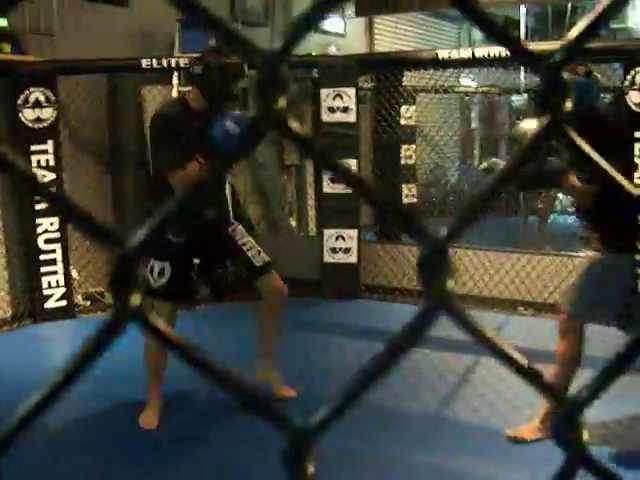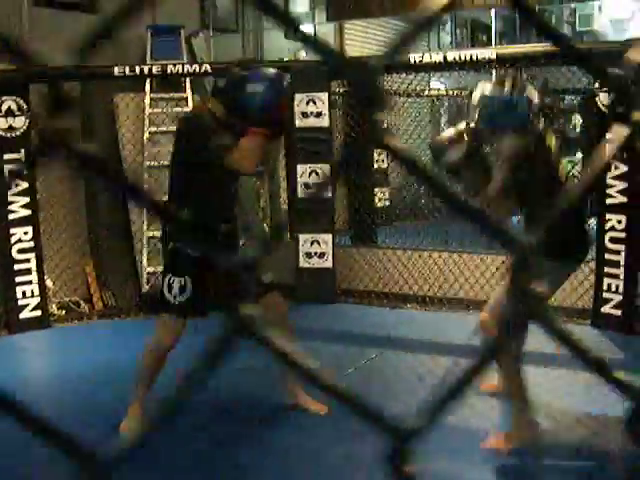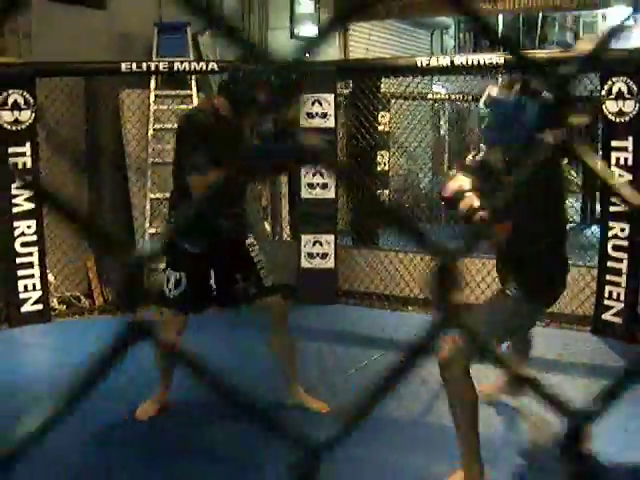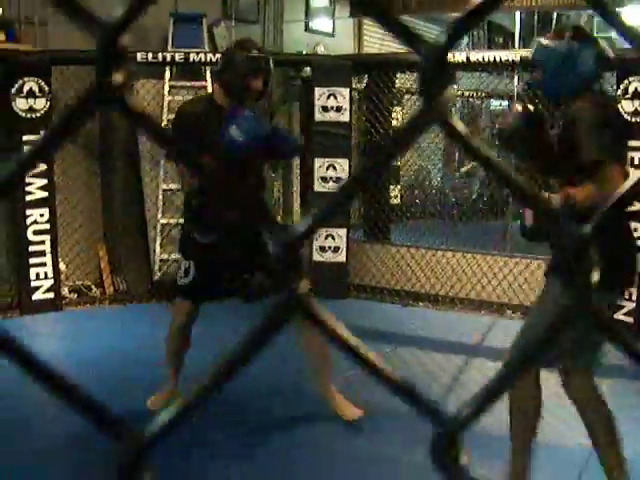
dt=0.3s
person 1, frame 1
left shoulder: (596, 130)
right shoulder: (602, 126)
left elbow: (590, 193)
left wrist: (553, 169)
left knee: (570, 322)
left ankle: (547, 421)
person 1, frame 2
left shoulder: (515, 144)
right shoulder: (523, 136)
left elbow: (497, 203)
left wrist: (468, 167)
left hip: (556, 246)
right hip: (555, 239)
left knee: (492, 322)
right knee: (513, 313)
left ankle: (521, 423)
right ankle: (507, 379)
person 1, frame 3
left shoulder: (522, 162)
right shoulder: (537, 154)
left elbow: (499, 233)
left wrist: (469, 205)
right wrist: (476, 179)
left hip: (530, 279)
right hip: (539, 272)
left knee: (451, 355)
right knee: (515, 326)
right ankle: (513, 379)
person 1, frame 4
left shoulder: (588, 110)
right shoulder: (576, 114)
left elbow: (614, 185)
right elbow: (558, 170)
left wrist: (558, 202)
right wrist: (531, 135)
left hip: (592, 262)
right hip: (599, 258)
right knee: (573, 371)
person 2, frame 1
left shoulder: (215, 111)
right shoulder: (170, 117)
left elbow: (220, 168)
right elbow: (181, 183)
right wrist: (212, 150)
left hip: (217, 219)
right hip: (175, 227)
left knee: (273, 290)
right knee: (161, 318)
left ankle: (268, 368)
right ankle: (154, 400)
person 2, frame 2
left shoulder: (232, 123)
right shoulder: (198, 124)
left elbow: (260, 159)
right elbow: (246, 162)
left wrist: (274, 121)
right wrist: (260, 122)
left hip: (223, 235)
right hip: (188, 240)
left knee: (277, 310)
right knee: (169, 333)
left ankle: (295, 391)
right ankle: (138, 404)
person 2, frame 3
left shoulder: (246, 123)
right shoulder: (196, 123)
left elbow: (264, 167)
right elbow: (199, 187)
left wrist: (270, 157)
right wrist: (239, 161)
left hip: (233, 231)
right hip: (192, 236)
left knee: (278, 310)
right knee: (172, 326)
left ankle: (294, 389)
right ankle: (162, 392)
person 2, frame 4
left shoulder: (252, 116)
right shoulder: (193, 115)
left elbow: (270, 155)
right elbow: (190, 180)
left wrist: (282, 146)
right wrist: (223, 150)
left hip: (254, 221)
right hip: (206, 226)
right knee: (182, 315)
left ankle: (329, 391)
right ankle: (173, 384)
